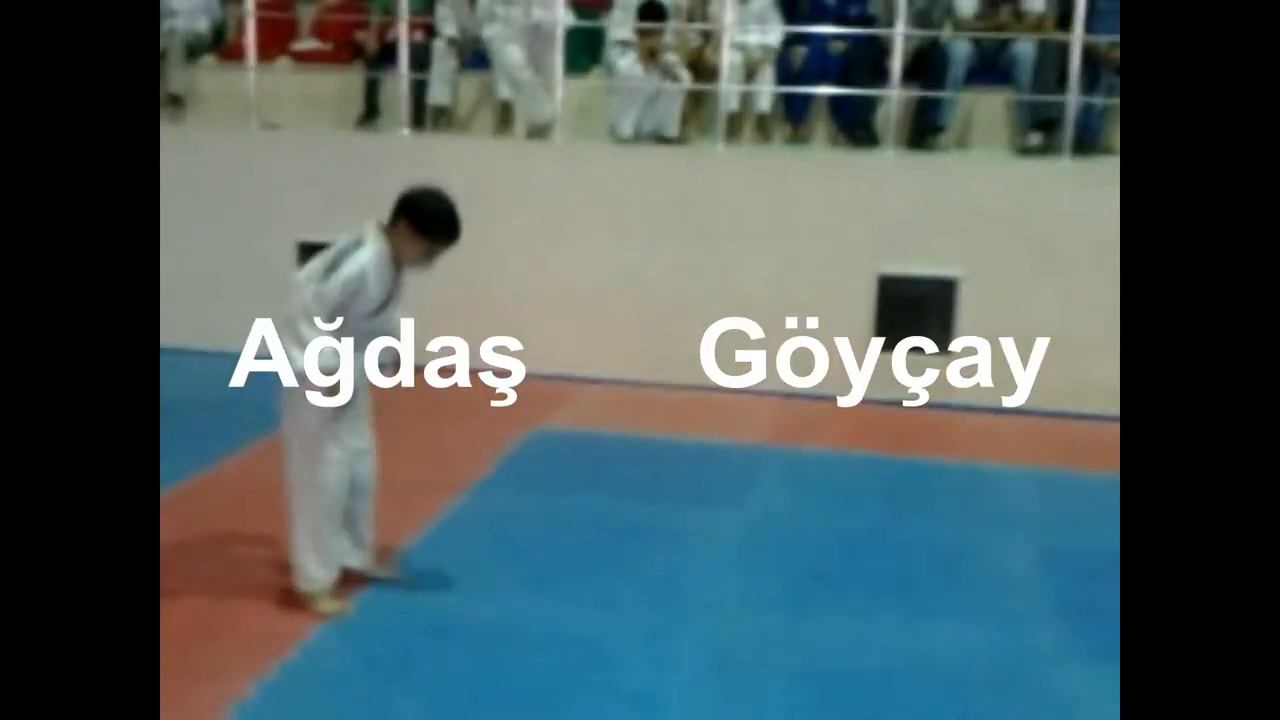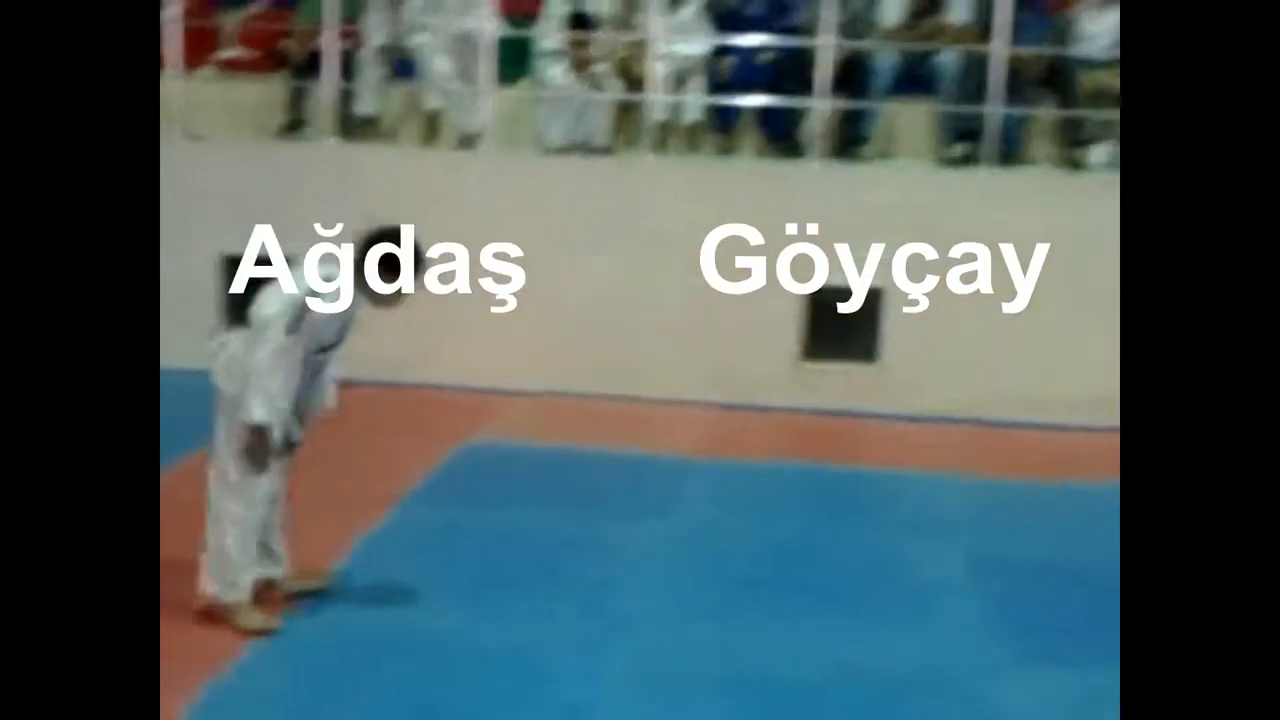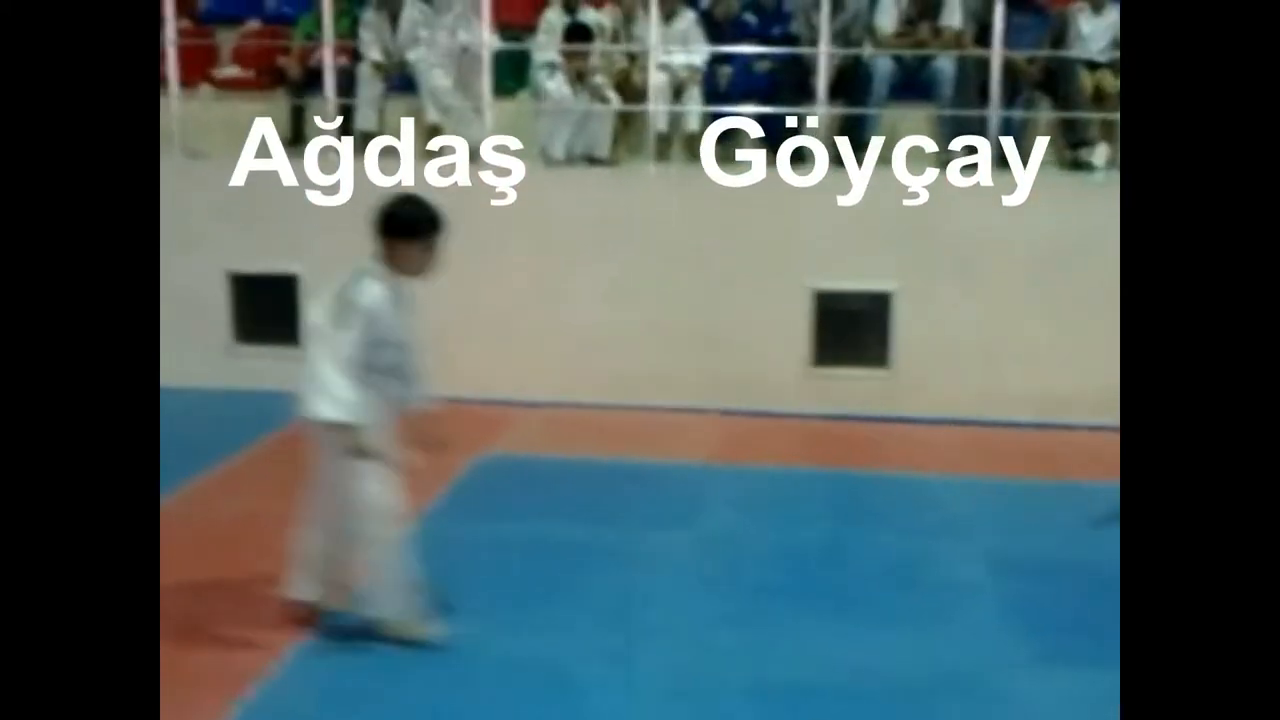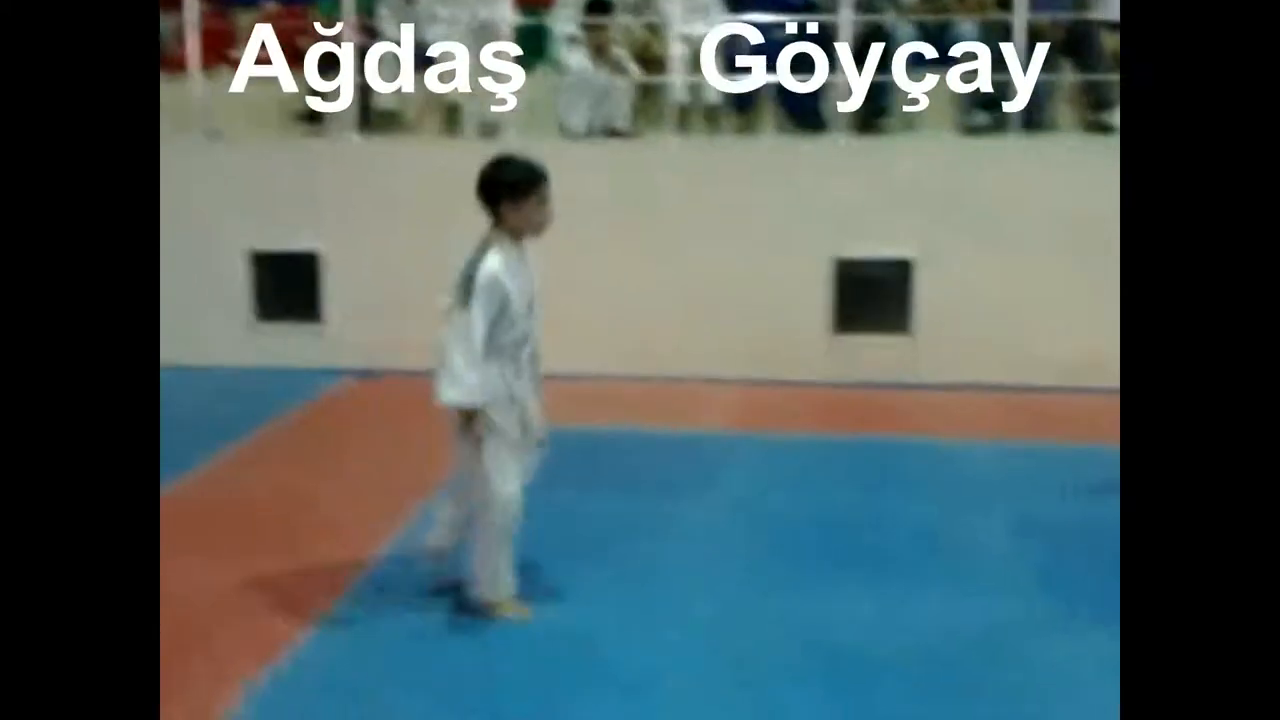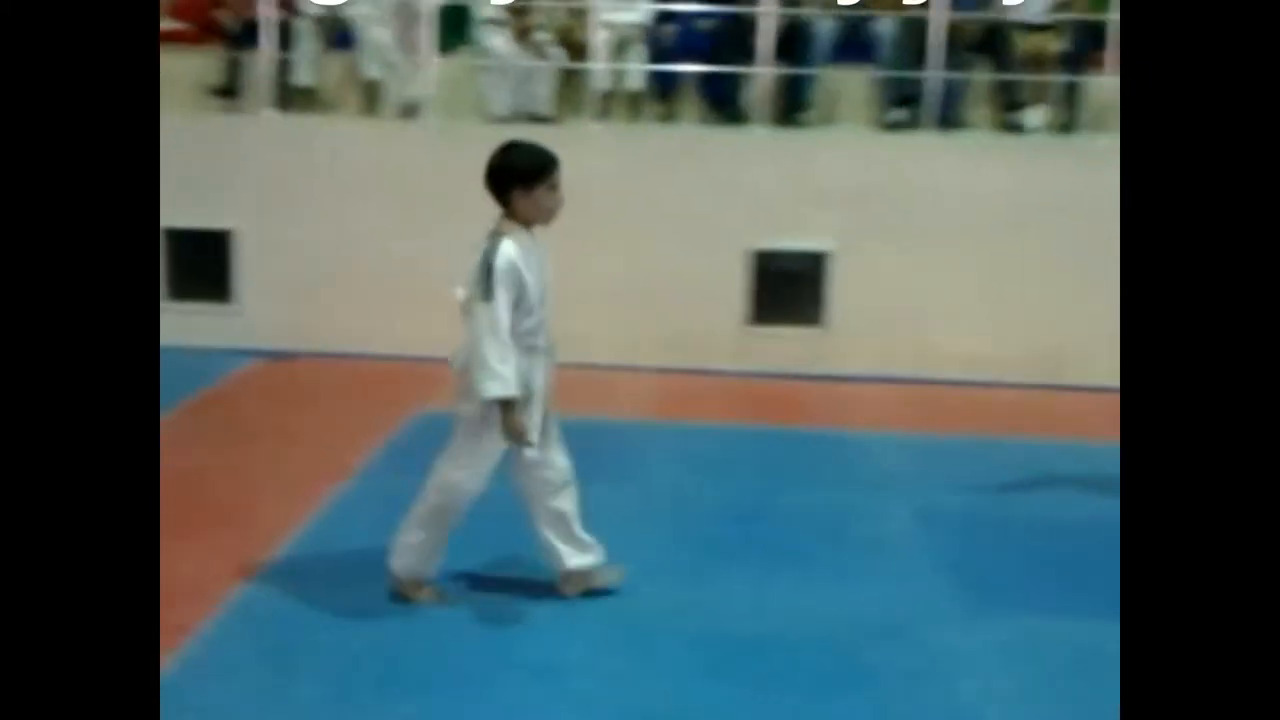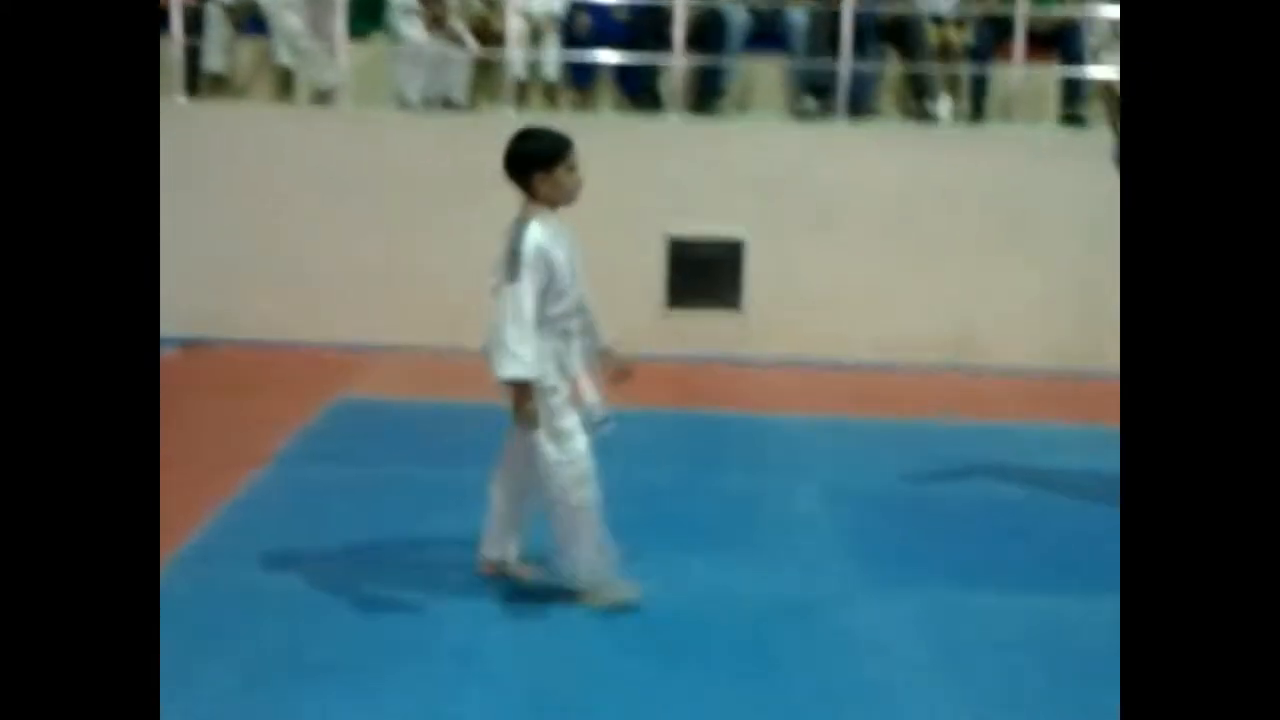
dt=0.3s
person 1, frame 1
left shoulder: (390, 261)
right shoulder: (355, 264)
right elbow: (305, 318)
right wrist: (324, 372)
left hip: (351, 377)
right hip: (321, 380)
left knee: (359, 468)
right knee: (323, 474)
left ankle: (354, 555)
right ankle: (314, 580)
person 1, frame 2
left shoulder: (341, 297)
right shoulder: (321, 303)
left elbow: (318, 362)
right elbow: (274, 365)
left wrist: (303, 415)
right wrist: (263, 429)
left hip: (269, 387)
right hip: (249, 388)
left knee: (269, 486)
right knee: (243, 487)
left ankle: (271, 572)
right ankle: (225, 594)
person 1, frame 3
left shoulder: (391, 292)
right shoulder: (363, 295)
left elbow: (399, 359)
right elbow: (333, 360)
left wrist: (410, 408)
right wrist: (346, 427)
left hip: (370, 413)
right hip: (344, 415)
left knee: (333, 505)
right knee: (382, 508)
left ankle: (306, 594)
right ankle: (398, 613)
person 1, frame 4
left shoulder: (517, 256)
right shoulder: (487, 268)
right elbow: (464, 342)
left wrist: (530, 389)
right wrist: (469, 410)
left hip: (513, 389)
right hip: (487, 394)
left knee: (478, 482)
right knee: (499, 491)
left ankle: (440, 547)
right ankle: (491, 591)
person 1, frame 5
left shoulder: (527, 247)
right shoulder: (504, 256)
right elbow: (491, 334)
right wrist: (506, 404)
left hip: (527, 384)
right hip: (499, 386)
left knee: (551, 473)
right knee: (459, 477)
left ankle: (578, 567)
right ankle: (407, 570)
person 1, frame 6
left shoulder: (551, 231)
right shoulder: (529, 240)
right elbow: (514, 317)
left wrist: (601, 351)
right wrist: (521, 388)
left hip: (558, 365)
right hip: (540, 372)
left knee: (522, 465)
right knee: (571, 470)
left ankle: (497, 554)
right ankle: (593, 579)
